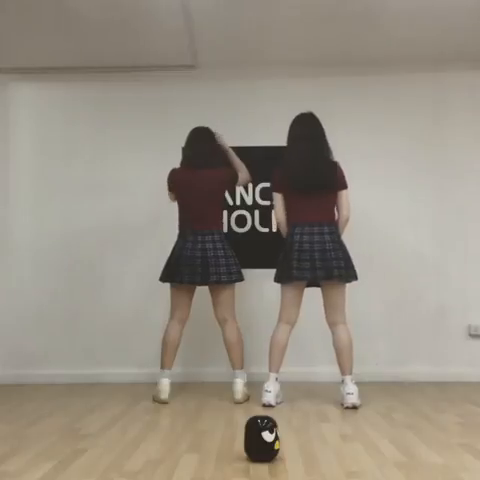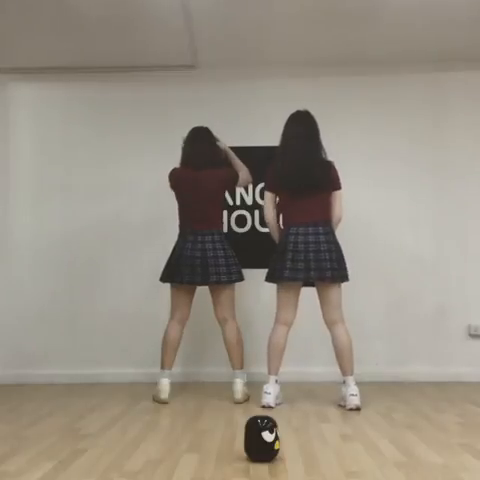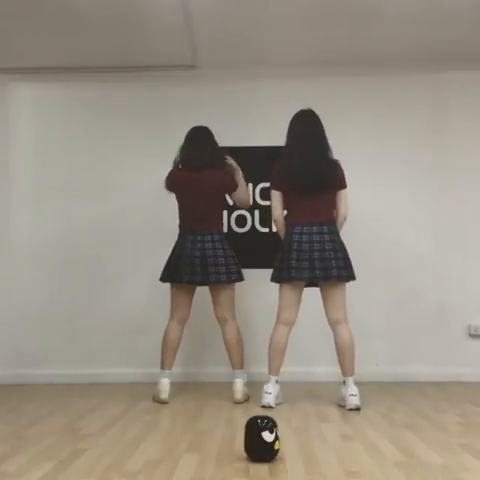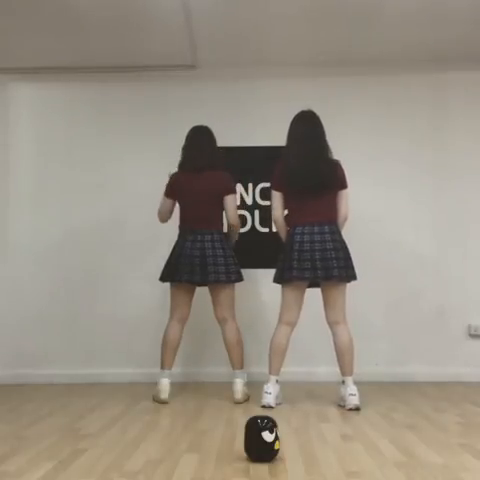
dt=0.4s
person 1, frame 1
left shoulder: (282, 173)
right shoulder: (334, 170)
left elbow: (280, 218)
right elbow: (344, 214)
left hip: (297, 244)
right hip: (330, 243)
left knee: (285, 320)
right knee: (338, 321)
left ankle: (271, 386)
right ankle: (349, 387)
person 1, frame 2
left shoulder: (276, 171)
right shoulder: (327, 169)
left elbow: (270, 216)
right elbow: (336, 215)
left hip: (292, 243)
right hip: (324, 243)
left knee: (282, 322)
right knee: (335, 321)
left ankle: (271, 387)
right ankle: (350, 388)
person 1, frame 3
left shoulder: (282, 170)
right shoulder: (334, 168)
left elbow: (277, 215)
right elbow: (342, 213)
left hip: (296, 243)
right hip: (329, 242)
left knee: (284, 321)
right knee: (339, 321)
left ankle: (271, 387)
right ankle: (350, 388)
person 1, frame 4
left shoulder: (283, 171)
right shoulder: (334, 168)
left elbow: (277, 215)
right elbow: (343, 213)
left hip: (298, 243)
right hip: (331, 242)
left knee: (286, 321)
right knee: (338, 321)
left ankle: (271, 387)
right ankle: (349, 388)
person 2, frame 1
left shoulder: (176, 176)
right shoulder: (221, 175)
right elbow: (245, 177)
right wrist: (226, 148)
left hip: (186, 248)
right hip: (216, 247)
left knee: (177, 319)
right knee: (227, 319)
left ankle: (164, 384)
right ankle: (239, 385)
person 2, frame 2
left shoulder: (177, 176)
right shoulder: (221, 175)
right elbow: (247, 177)
left wrist: (189, 152)
right wrist: (227, 150)
left hip: (186, 248)
right hip: (216, 248)
left knee: (177, 319)
right knee: (227, 319)
left ankle: (163, 384)
right ankle: (239, 385)
person 2, frame 3
left shoulder: (177, 177)
right shoulder: (222, 176)
right elbow: (245, 201)
left wrist: (176, 163)
right wrist: (236, 169)
left hip: (186, 248)
right hip: (216, 247)
left knee: (177, 319)
right knee: (227, 319)
left ankle: (164, 384)
right ankle: (239, 385)
person 2, frame 4
left shoulder: (177, 179)
right shoulder: (223, 179)
left elbow: (163, 216)
right elbow: (233, 221)
right wrist: (232, 239)
left hip: (186, 247)
right hip: (216, 246)
left knee: (177, 319)
right knee: (227, 319)
left ankle: (164, 384)
right ankle: (239, 385)
